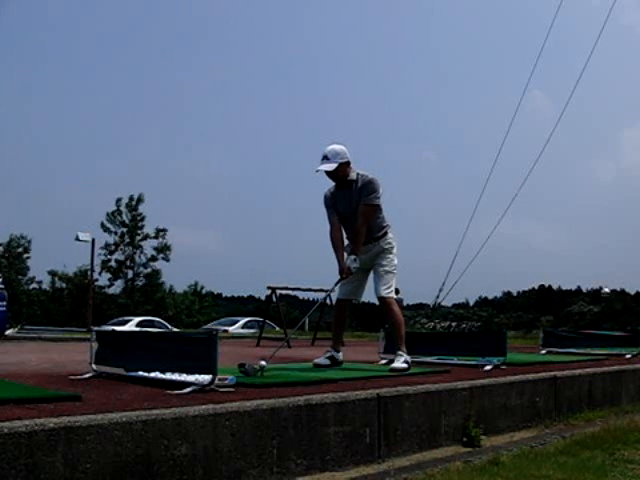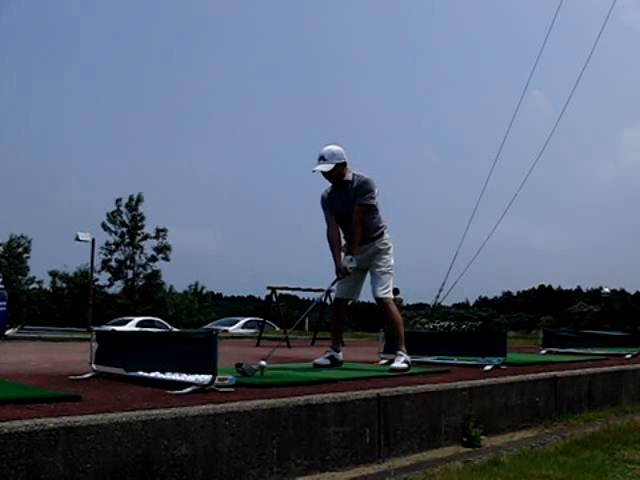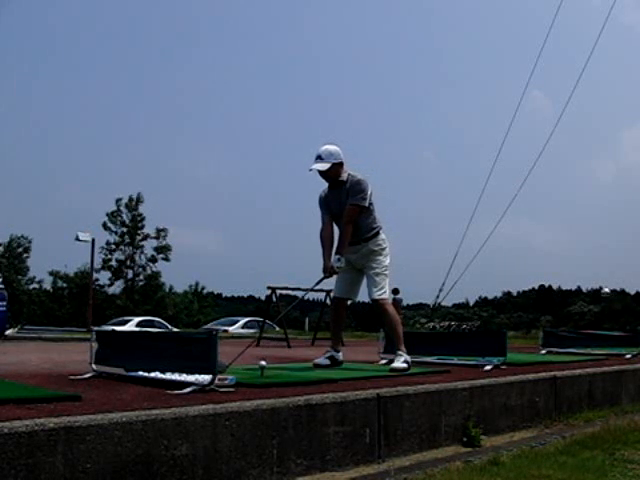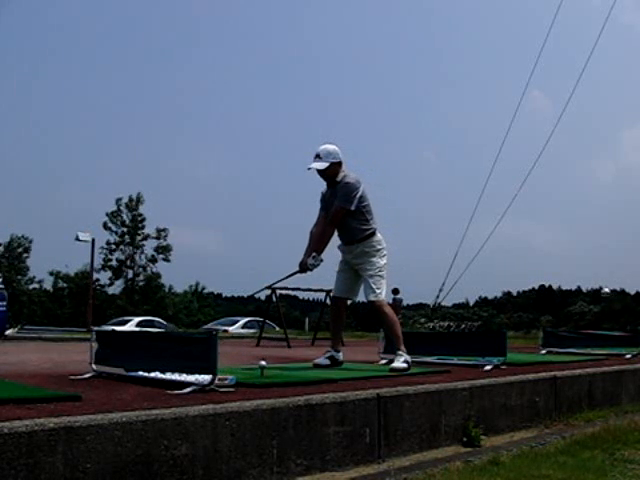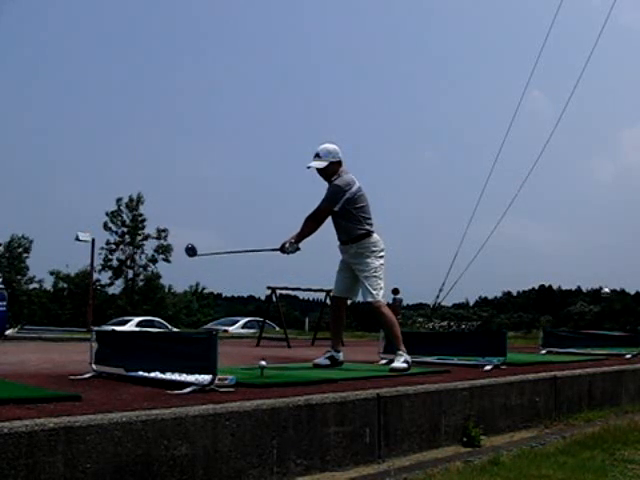
dt=1s
person 1, frame 1
left shoulder: (368, 183)
right shoulder: (330, 195)
left elbow: (362, 223)
right elbow: (335, 229)
left wrist: (354, 256)
right wrist: (342, 262)
left hip: (380, 245)
right hip: (355, 249)
left knee: (386, 297)
right knee: (342, 300)
left ankle: (402, 353)
right ankle: (335, 352)
person 1, frame 2
left shoulder: (364, 183)
right shoulder: (327, 196)
left elbow: (357, 222)
right elbow: (332, 229)
left wrist: (350, 257)
right wrist: (338, 261)
left hip: (377, 245)
right hip: (352, 249)
left knee: (383, 298)
right knee: (339, 300)
left ankle: (402, 353)
right ankle: (335, 352)
person 1, frame 3
left shoulder: (358, 184)
right shoulder: (325, 196)
left elbow: (348, 223)
right elbow: (327, 228)
left wrist: (338, 257)
right wrist: (327, 260)
left hip: (372, 247)
right hip: (350, 251)
left knee: (380, 299)
right knee: (338, 300)
left ankle: (402, 353)
right ankle: (335, 352)
person 1, frame 4
left shoulder: (349, 185)
right shoulder: (327, 193)
left elbow: (331, 224)
right elbow: (319, 226)
left wrist: (316, 256)
right wrist: (307, 255)
left hip: (369, 248)
right hip: (348, 250)
left knee: (377, 301)
right knee: (337, 300)
left ankle: (402, 353)
right ankle: (335, 352)
person 1, frame 5
left shoulder: (342, 185)
right shoulder: (337, 185)
left elbow: (315, 218)
right elbow: (317, 220)
left wrist: (295, 241)
right wrist: (295, 239)
left hip: (366, 249)
right hip: (348, 250)
left knee: (375, 302)
right knee: (337, 300)
left ankle: (402, 353)
right ankle: (335, 352)
